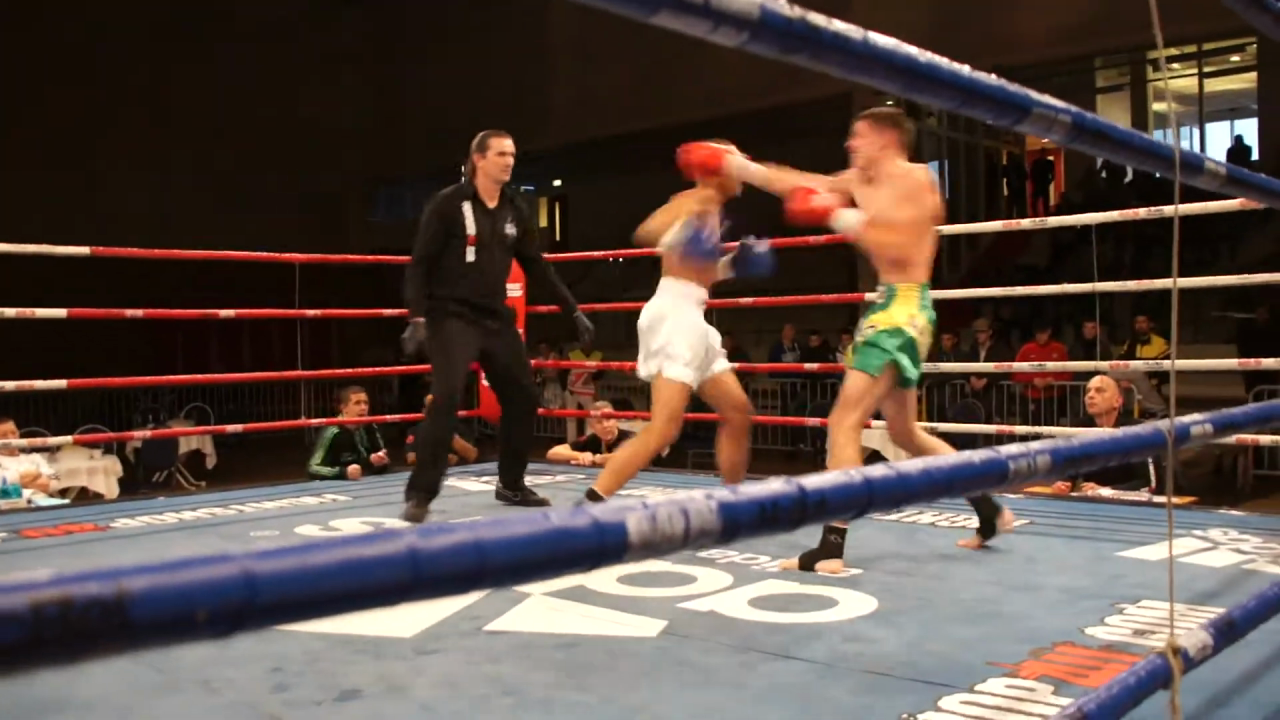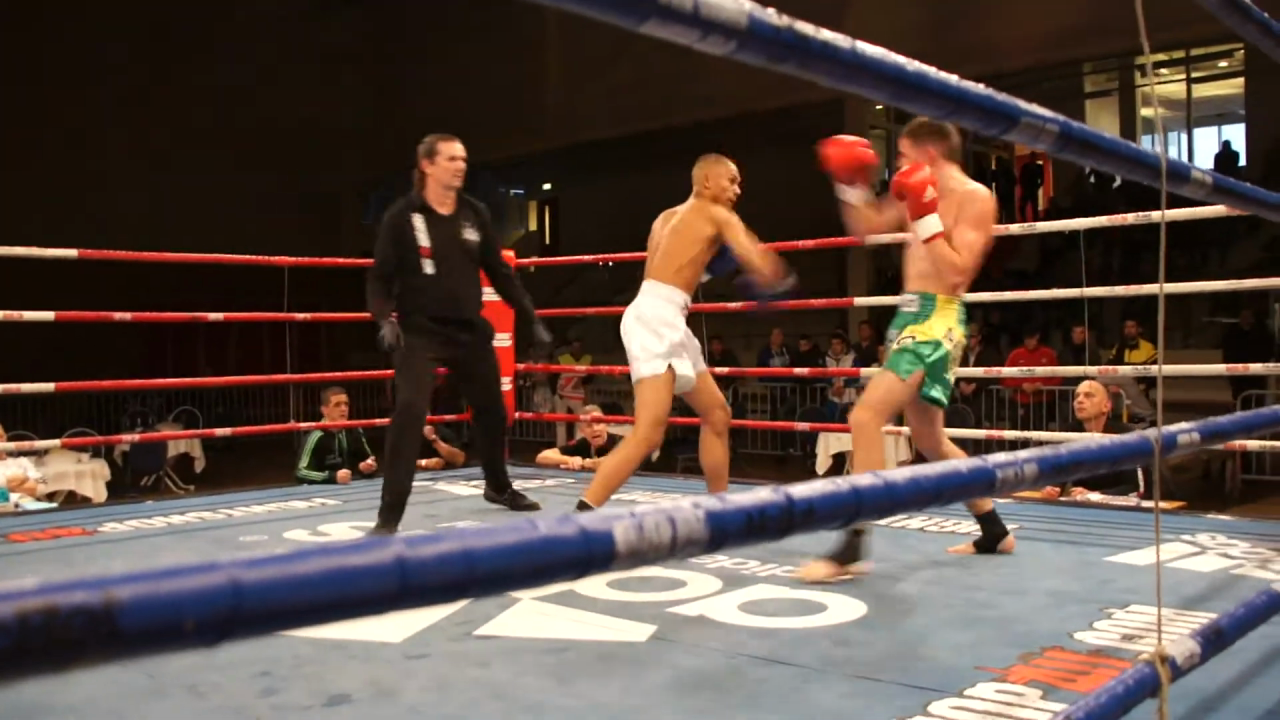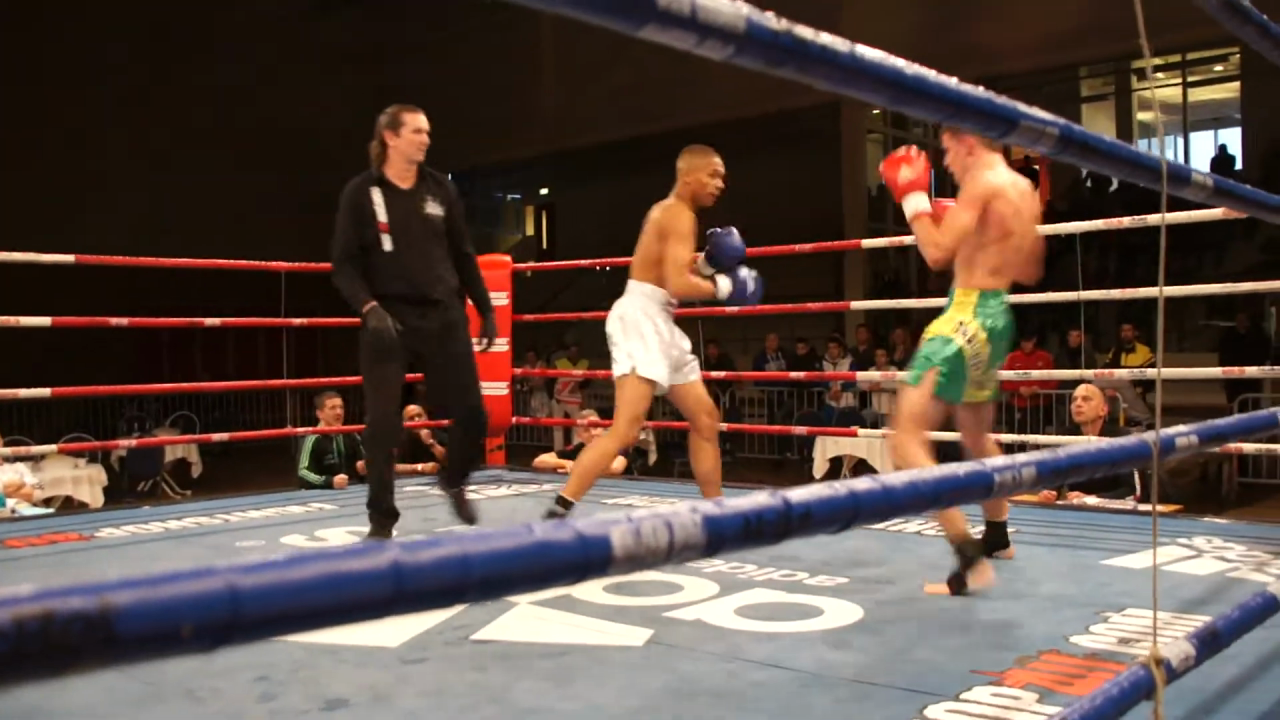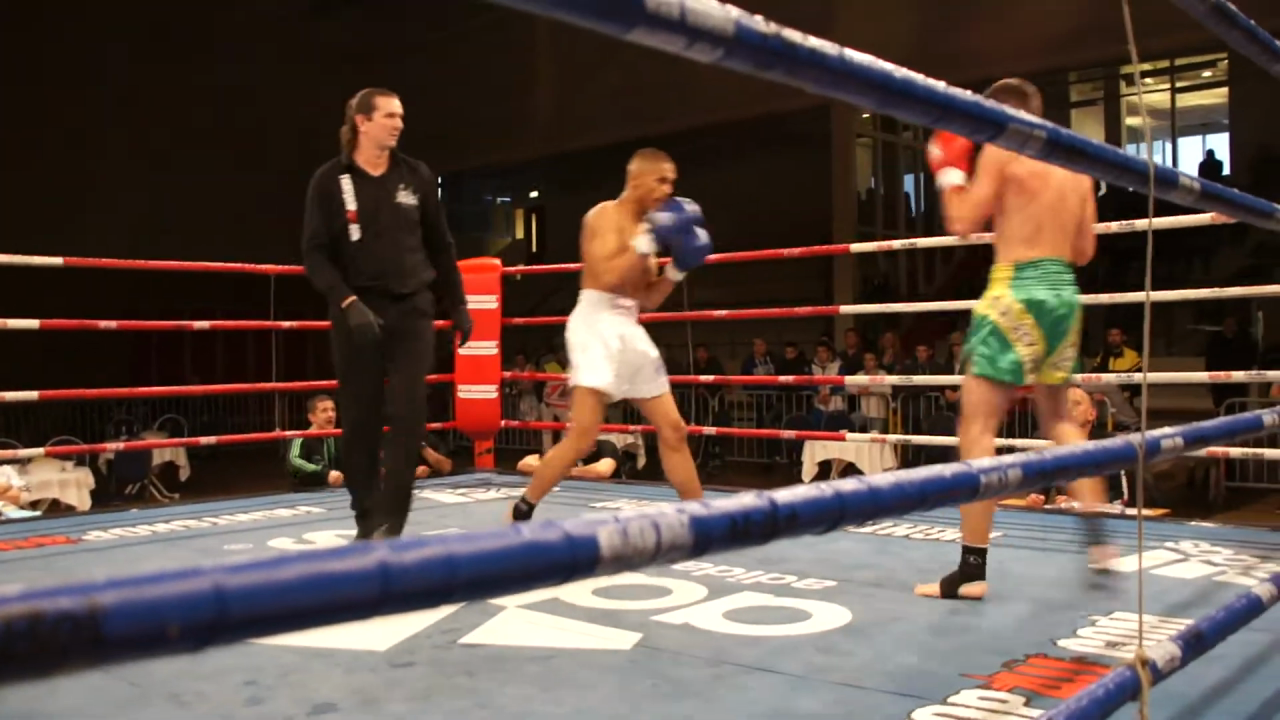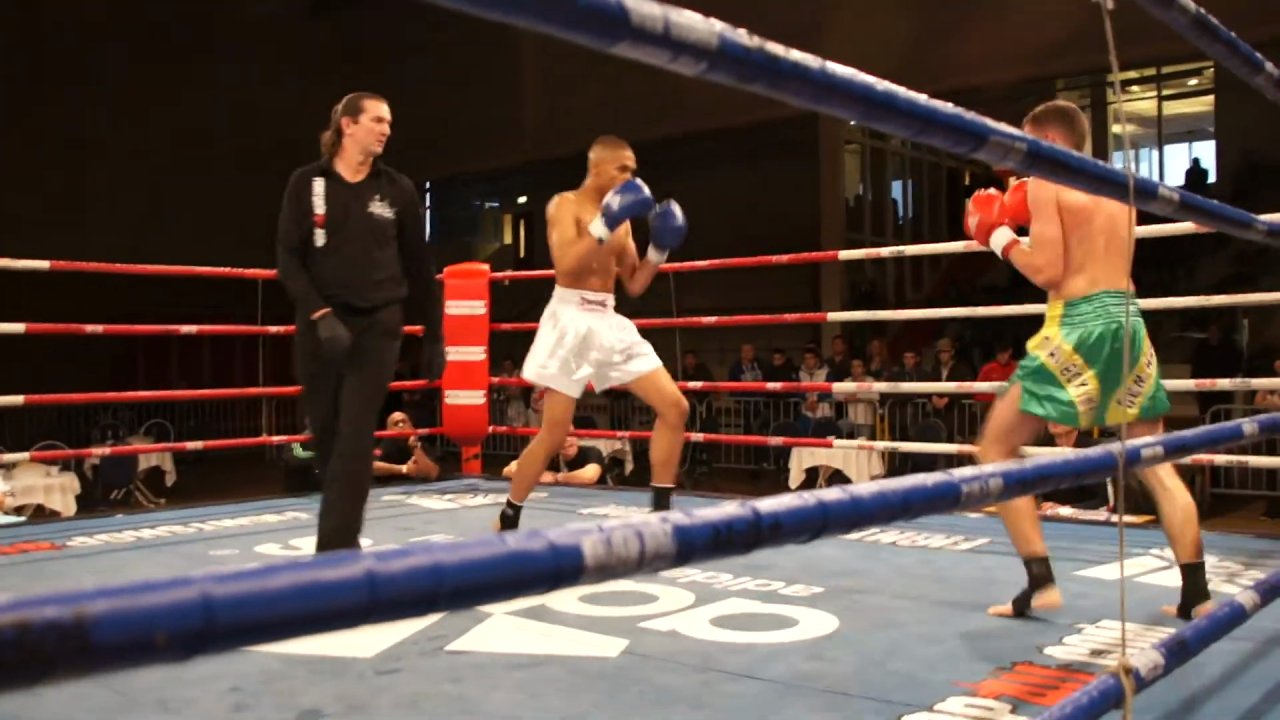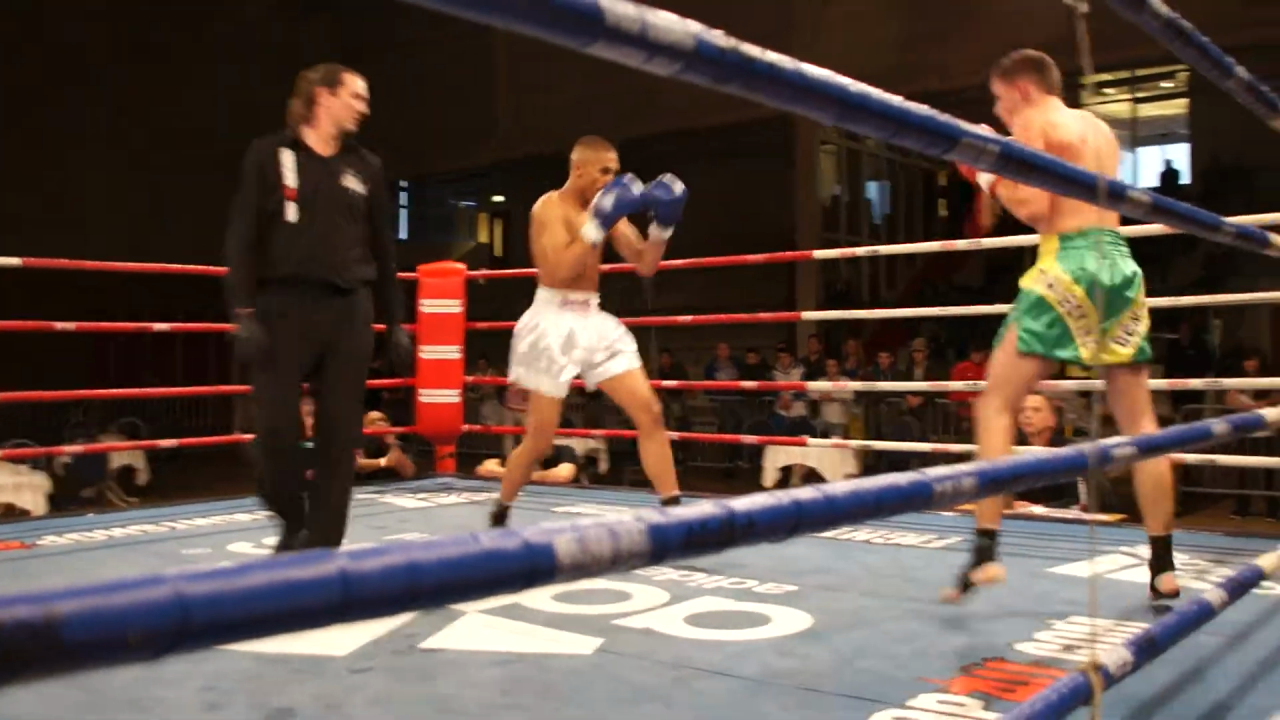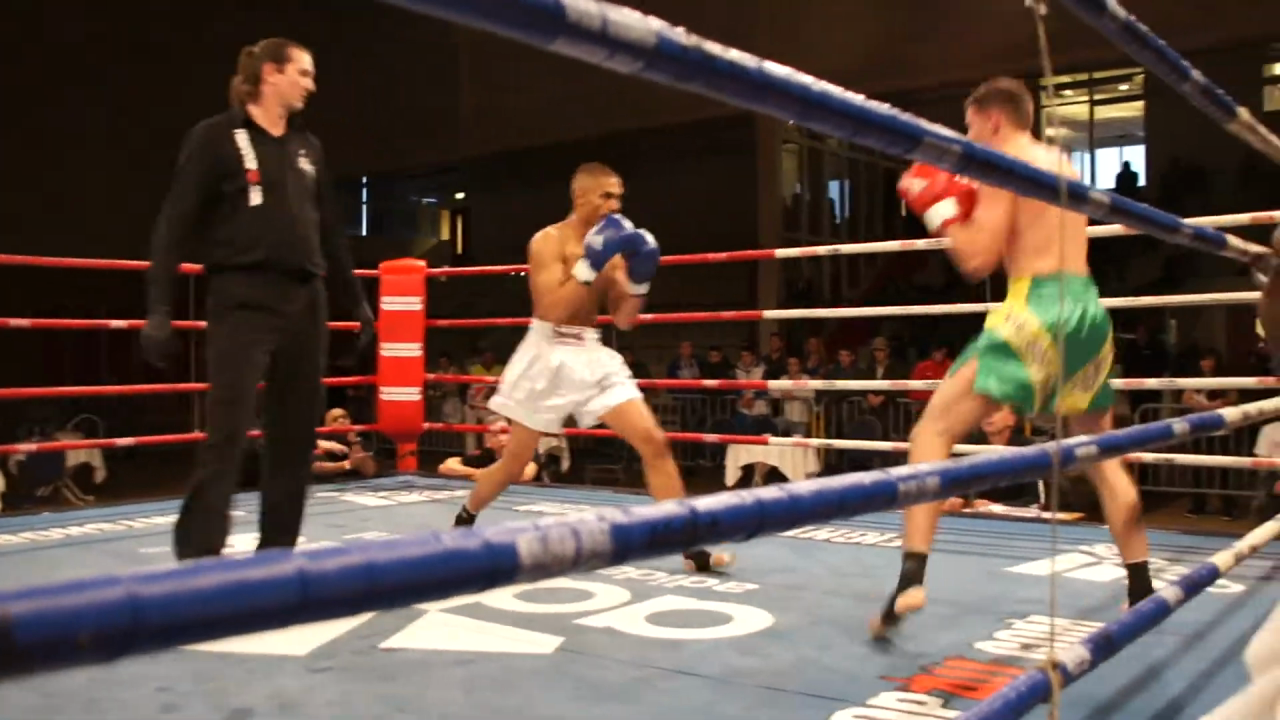
dt=0.2s
person 1, frame 1
left shoulder: (918, 179)
right shoulder: (861, 179)
left elbow: (894, 252)
right elbow: (796, 185)
left wrist: (841, 215)
right wrist: (729, 162)
left hip: (903, 310)
right hip: (882, 311)
left knee: (844, 420)
right knee: (905, 432)
left ankle: (829, 548)
right ankle: (989, 510)
person 1, frame 2
left shoulder: (973, 198)
right shoulder: (925, 191)
left elbow: (956, 274)
right elbow: (864, 228)
left wrist: (924, 216)
right wrist: (848, 180)
left hip: (937, 324)
right hip: (914, 316)
left knee: (865, 421)
right knee: (929, 439)
left ankle: (851, 549)
right ankle: (994, 530)
person 1, frame 3
left shoulder: (980, 183)
right shoulder: (1026, 191)
left elbow: (936, 254)
right elbow: (1030, 272)
left wrist: (912, 196)
left hip: (970, 317)
right hip: (999, 316)
left knee: (907, 436)
right knee: (974, 435)
left ankle: (967, 559)
right ankle: (998, 536)
person 1, frame 4
left shoulder: (1000, 148)
left elbow: (965, 224)
right elbow: (1084, 251)
left wrist: (950, 169)
left hip: (1016, 293)
right hip: (1060, 292)
left knee: (976, 430)
right knee: (1061, 425)
left ankle: (972, 569)
right ankle: (1097, 534)
person 1, frame 5
left shoulder: (1044, 184)
left elbow: (1047, 274)
left wrist: (1000, 236)
left hip: (1074, 329)
right hip: (1125, 324)
left knee: (994, 449)
right knee: (1156, 466)
left ankle: (1040, 580)
right ankle: (1195, 590)
person 1, frame 6
left shoulder: (1032, 124)
right shoulder: (1100, 128)
left elbow: (1034, 208)
left wrist: (988, 174)
left hip: (1069, 268)
right hip: (1119, 266)
left knee: (995, 407)
right knee: (1138, 425)
left ankle: (986, 553)
right ankle: (1163, 566)
person 1, frame 7
right shoulder: (1062, 164)
left elbow: (979, 258)
left wrist: (939, 208)
left hip: (1033, 312)
right hip: (1084, 311)
left knee: (929, 438)
right knee: (1103, 461)
left ankle: (911, 582)
right ankle: (1140, 589)
person 2, frame 1
left shoulder: (515, 210)
right shoulder: (448, 204)
left elbow: (536, 265)
right elbow: (420, 264)
left wrist: (573, 310)
right wrist: (416, 317)
left hip: (496, 318)
right hip: (451, 316)
left knee: (522, 398)
right knee: (447, 397)
left ankle: (512, 485)
right ankle: (418, 497)
person 2, frame 2
left shoulder: (475, 214)
right shoulder: (402, 217)
left elbow: (499, 273)
right elbow: (380, 280)
left wrist: (532, 321)
right wrist: (385, 318)
left hip: (469, 330)
right hip: (420, 333)
left knee: (492, 413)
right knee: (409, 410)
left ankle: (497, 486)
right ankle: (390, 516)
person 2, frame 3
left shoulder: (441, 189)
right shoulder: (361, 193)
left elbow: (463, 256)
right elbow: (344, 264)
left wrist: (485, 309)
right wrist: (369, 308)
left hip: (442, 315)
right hip: (387, 319)
left knee: (471, 413)
right knee: (381, 420)
left ankle: (454, 482)
right ankle: (382, 520)
person 2, frame 4
left shoulder: (417, 177)
right shoulder: (330, 180)
left elbow: (440, 248)
right elbow: (314, 255)
left wrist: (458, 308)
right wrist: (349, 302)
left hip: (412, 310)
right hip: (357, 314)
left knee: (408, 415)
right knee: (360, 423)
left ankle: (388, 524)
right ankle: (368, 520)
person 2, frame 5
left shoulder: (399, 191)
right shoulder: (306, 183)
left elbow: (419, 268)
right elbow: (289, 260)
left wrist: (432, 337)
right wrist: (320, 314)
left hip: (377, 327)
right hip: (322, 326)
left knee: (354, 438)
right knee: (325, 437)
left ankle: (334, 552)
right ankle: (340, 537)
person 2, frame 6
left shoulder: (366, 167)
right shoulder: (270, 155)
left elbow: (381, 248)
right elbow: (243, 240)
left wrist: (396, 321)
right wrist: (243, 312)
left hip: (348, 311)
right hip: (286, 307)
left knee: (339, 436)
right knee: (277, 428)
left ankle: (319, 553)
right ankle: (294, 524)
person 2, frame 7
left shoulder: (307, 148)
right shoulder: (216, 137)
left elbow: (328, 230)
right elbow: (176, 225)
left wrist: (355, 298)
right wrist: (159, 308)
left hip: (303, 300)
right hip: (243, 298)
left knee: (295, 434)
right knee: (227, 429)
right ankle: (193, 566)
person 3, frame 1
left shoulder: (706, 208)
right shoulder: (695, 199)
right elbow: (646, 231)
left wrist: (737, 263)
right wrist: (679, 237)
left hip: (691, 321)
right hip: (672, 318)
left knee: (738, 412)
right knee: (664, 431)
right ankle: (587, 508)
person 3, frame 2
left shoulder: (666, 218)
right shoulder: (717, 215)
right elbow: (761, 266)
left wrist: (705, 266)
right wrist: (781, 281)
left hip: (665, 321)
right hip: (657, 322)
left knee: (717, 414)
right knee: (648, 434)
right ankle: (581, 516)
person 3, frame 3
left shoulder: (672, 215)
right shoulder: (678, 215)
right elbow: (678, 286)
left wrist: (712, 263)
right wrist: (728, 286)
left hip: (660, 323)
right hip: (640, 315)
left knee: (705, 420)
right knee: (627, 426)
right ankle: (558, 509)
person 3, frame 4
left shoulder: (647, 223)
right shoulder: (603, 216)
right elbow: (607, 278)
left wrist: (679, 267)
right wrist: (651, 236)
left hip: (631, 332)
right hip: (596, 325)
left knee: (673, 431)
right knee: (583, 436)
right ankle: (522, 514)
person 3, frame 5
left shoulder: (617, 214)
right shoulder: (564, 205)
left elbow: (635, 284)
right elbow: (566, 265)
left wrist: (660, 246)
right wrist: (606, 222)
left hip: (610, 322)
right hip: (569, 322)
left knee: (674, 406)
right knee: (554, 434)
left ankle: (662, 509)
right ankle: (508, 519)
person 3, frame 6
left shoulder: (607, 209)
right shoulder: (548, 208)
left elbow: (646, 265)
right elbow: (560, 271)
left wrist: (663, 222)
right wrist: (598, 221)
left hip: (593, 322)
right hip: (552, 323)
left knee: (649, 413)
right knee: (542, 436)
left ankle: (672, 511)
right ankle: (500, 516)
person 3, frame 7
left shoulder: (613, 246)
right shoulder: (547, 242)
left elbow: (624, 319)
right elbow: (553, 310)
left wrist: (637, 278)
right wrist: (590, 262)
left hip: (593, 355)
right hip: (547, 357)
left knee: (654, 442)
right knee: (514, 462)
left ankle: (689, 549)
right ankle: (463, 523)
